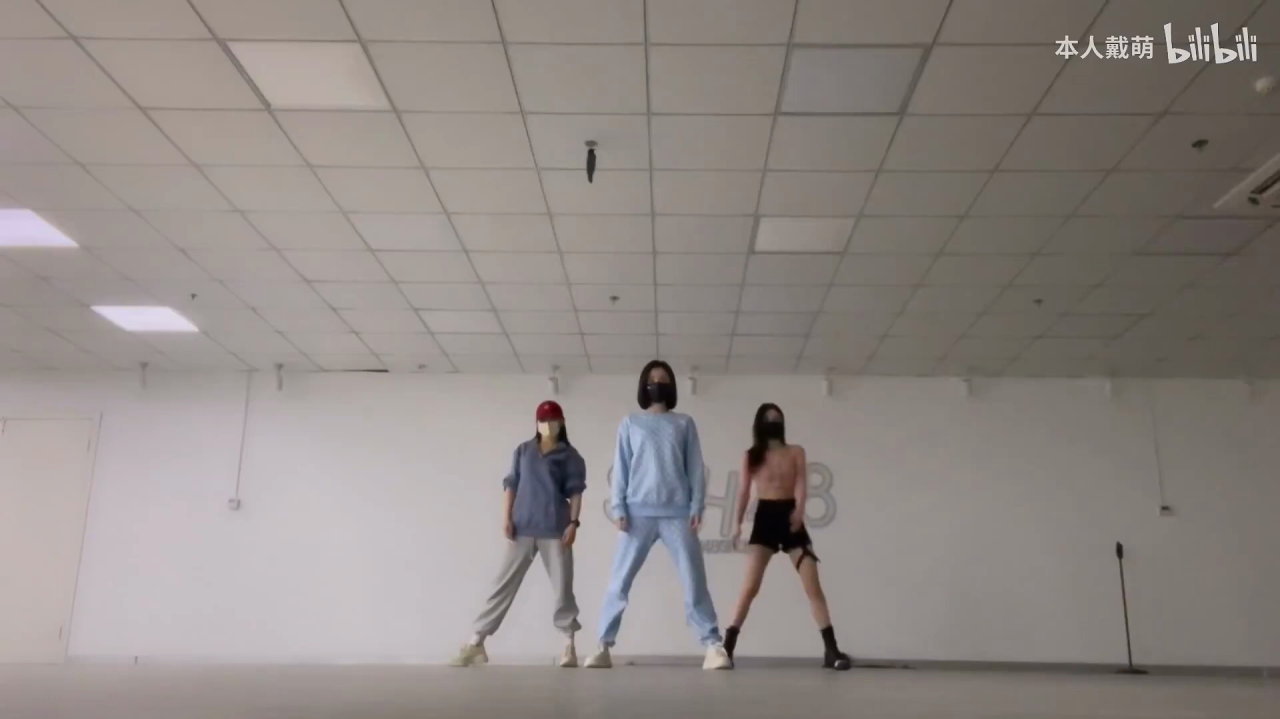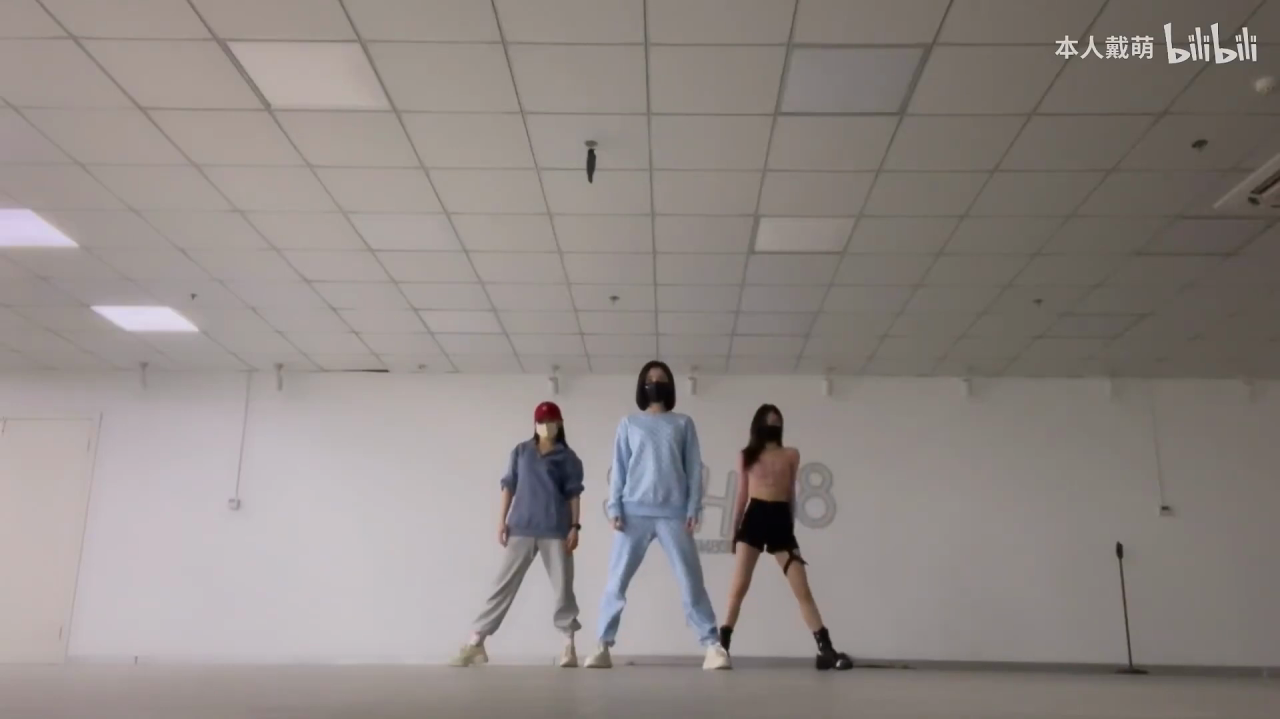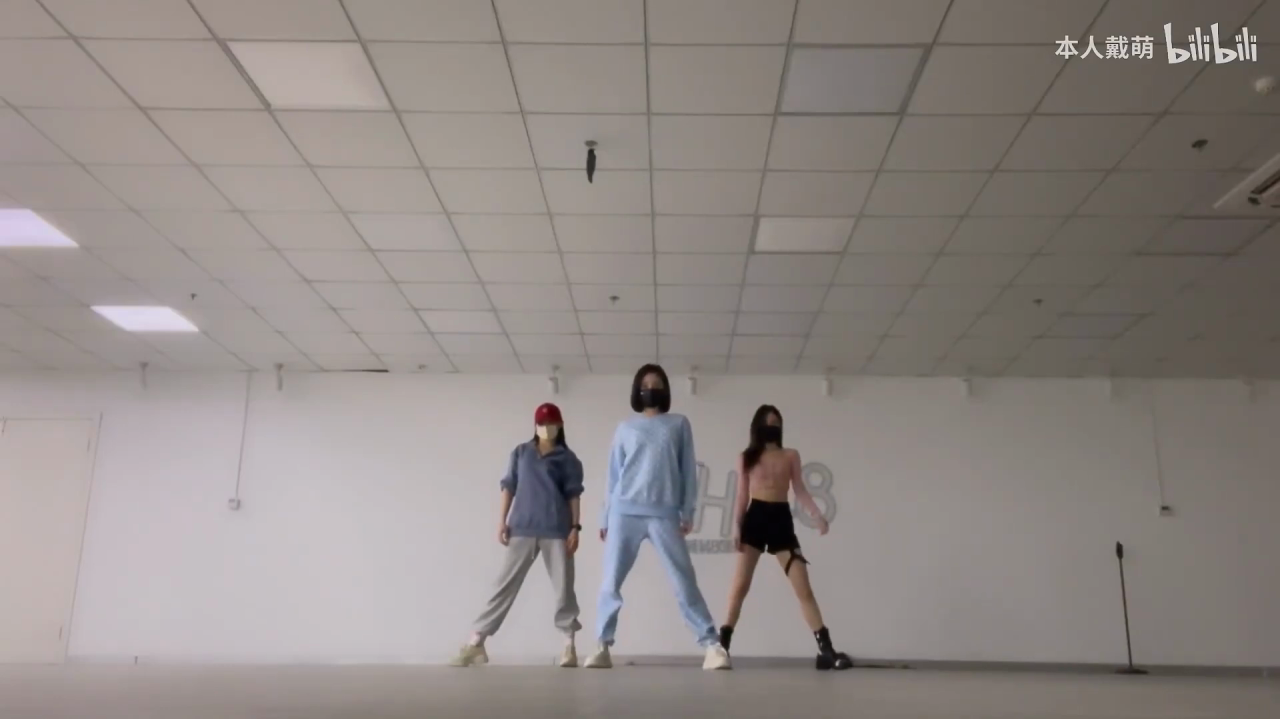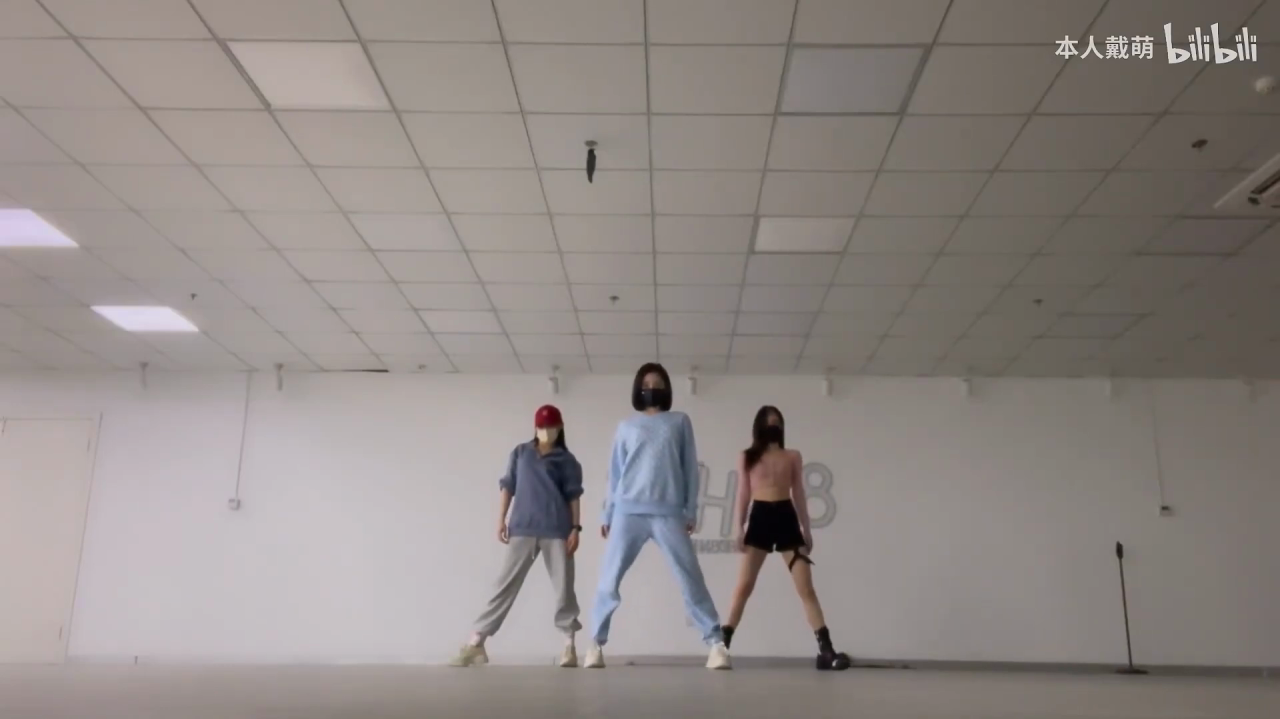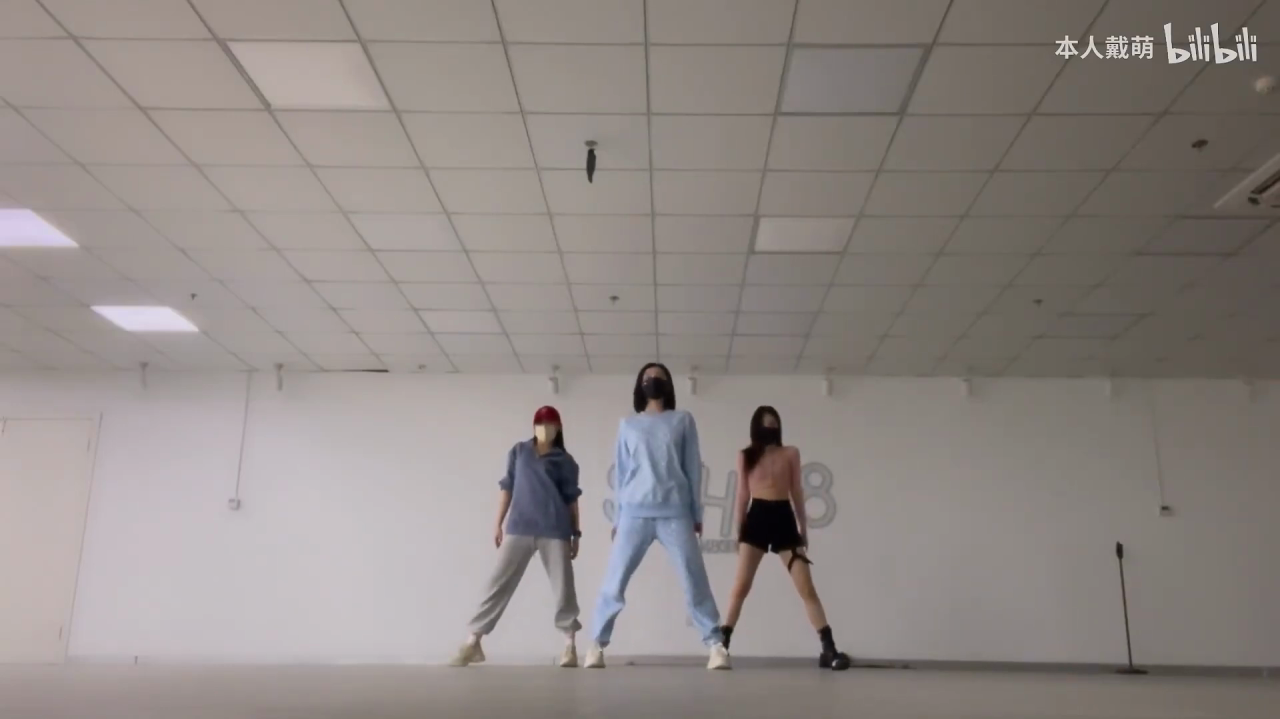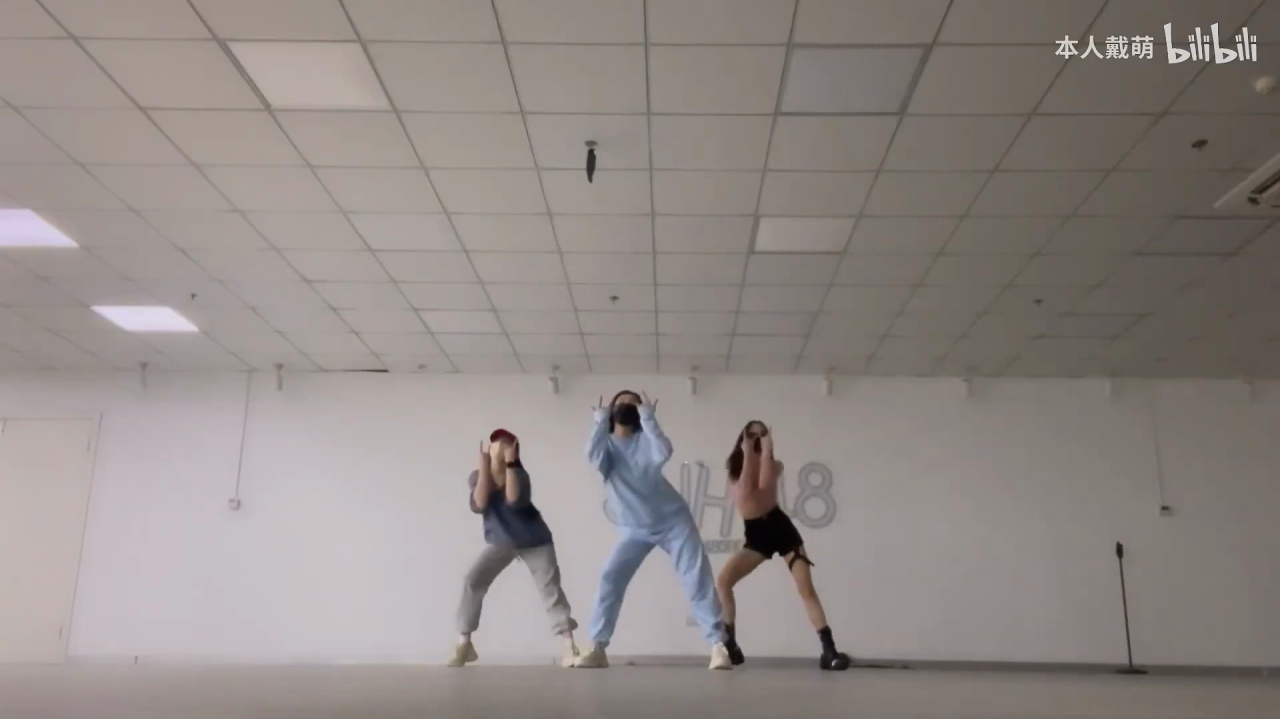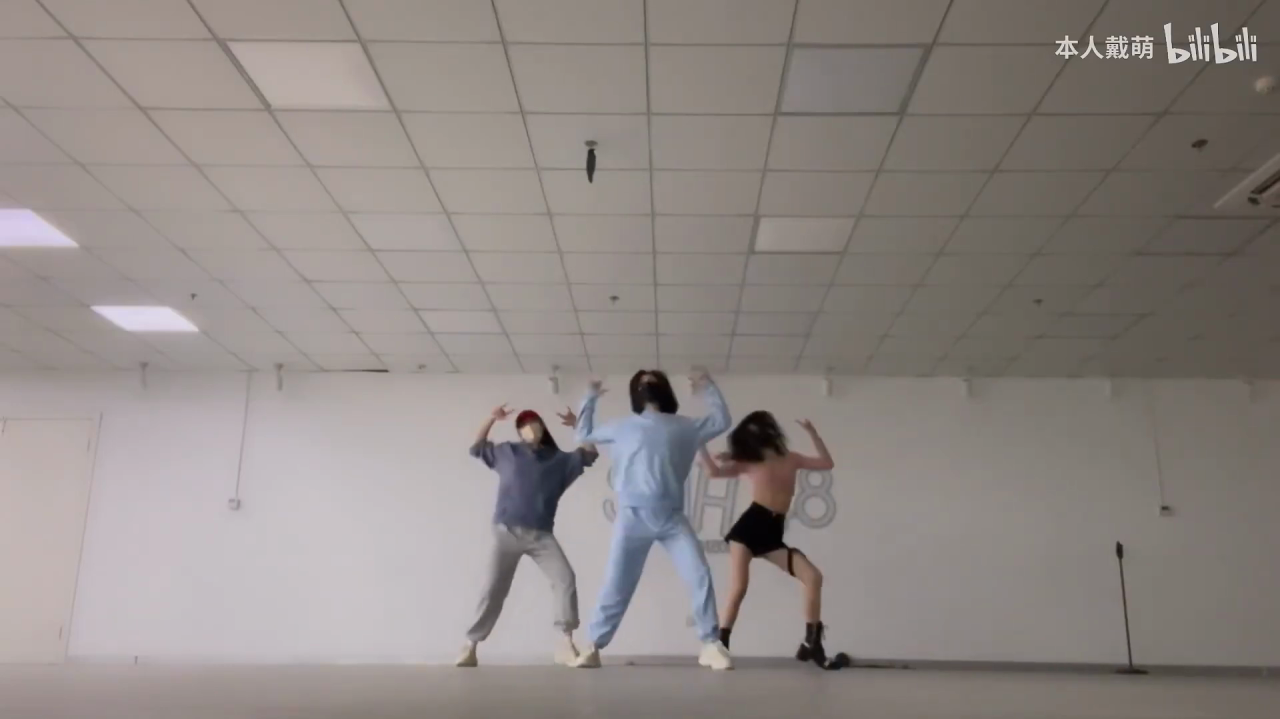
dt=0.7s
person 1, frame 1
left shoulder: (684, 423)
right shoulder: (630, 424)
left elbow: (695, 468)
right elbow: (621, 468)
left wrist: (696, 507)
right wrist: (618, 508)
left hip: (677, 513)
right hip: (638, 513)
left knee: (694, 580)
right knee: (619, 581)
left ankle: (713, 645)
right ankle: (603, 646)
person 1, frame 2
left shoulder: (683, 424)
right shoulder: (629, 424)
left elbow: (694, 469)
right elbow: (619, 468)
left wrist: (693, 509)
right wrist: (614, 507)
left hip: (673, 514)
right hip: (634, 512)
left knee: (691, 581)
right knee: (616, 581)
left ankle: (713, 645)
right ankle: (603, 646)
person 1, frame 3
left shoulder: (679, 424)
right shoulder: (625, 428)
left elbow: (688, 470)
right elbow: (614, 474)
left wrist: (687, 513)
right wrist: (605, 518)
left hip: (664, 514)
right hip: (625, 512)
left knee: (684, 581)
right knee: (610, 581)
left ankle: (712, 645)
right ankle: (603, 646)
person 1, frame 4
left shoulder: (680, 422)
right shoulder: (626, 426)
left elbow: (690, 468)
right elbow: (616, 473)
left wrist: (691, 511)
right wrist: (607, 515)
left hip: (669, 513)
right hip: (629, 512)
left knee: (691, 579)
right knee: (609, 579)
left ankle: (716, 644)
right ankle: (596, 645)
person 1, frame 5
left shoulder: (683, 421)
right shoulder: (628, 424)
left elbow: (693, 468)
right elbow: (621, 472)
left wrist: (697, 513)
right wrist: (618, 516)
left hip: (675, 513)
right hip: (635, 513)
left knee: (694, 578)
right knee: (614, 579)
left ankle: (716, 644)
right ankle: (598, 645)
person 1, frame 6
left shoulder: (646, 439)
right shoulder: (605, 445)
left elbow: (662, 455)
right elbow: (595, 459)
left wrist: (648, 415)
right wrist: (601, 420)
left hip: (674, 522)
right hip: (634, 529)
left knee: (699, 580)
right knee: (610, 578)
left ankle: (718, 646)
right ankle: (597, 647)
person 1, frame 7
left shoulder: (684, 426)
right shoulder: (623, 426)
left elbow: (723, 420)
right elbow: (584, 434)
left wrist: (708, 387)
right wrist: (591, 397)
left hip: (672, 517)
right hip: (633, 515)
left knee: (700, 573)
right knee: (617, 582)
left ankle: (711, 644)
right ankle: (594, 646)
person 2, frame 1
left shoulder: (796, 452)
right shoulder: (751, 457)
left elbow: (802, 485)
right elbow: (744, 491)
left wrist: (800, 511)
right wrist: (738, 523)
left hip: (792, 521)
right hip: (765, 517)
left knee: (813, 586)
right knee: (750, 587)
left ankle: (832, 650)
right ankle: (727, 647)
person 2, frame 2
left shoulder: (791, 455)
right shoulder: (746, 456)
left elbow: (791, 493)
right elbow: (741, 494)
left wrist: (791, 526)
right wrist: (735, 530)
left hip: (780, 521)
right hip: (754, 518)
left knee: (802, 589)
right knee: (739, 587)
left ankle: (826, 650)
right ankle: (721, 647)
person 2, frame 3
left shoulder: (790, 456)
right shoulder: (746, 458)
left elbow: (800, 490)
right elbow: (742, 495)
left wrist: (818, 516)
right wrist: (737, 527)
left hip: (782, 520)
right hip: (755, 519)
left knee: (804, 588)
right knee: (740, 587)
left ankle: (826, 650)
right ankle: (722, 647)
person 2, frame 4
left shoulder: (793, 456)
right shoulder: (747, 458)
left elbow: (798, 493)
right elbow: (743, 494)
left wrist: (806, 529)
right wrist: (740, 528)
left hip: (786, 519)
right hip: (760, 519)
left knee: (806, 588)
right knee: (743, 586)
left ankle: (827, 650)
right ankle: (722, 646)
person 2, frame 5
left shoulder: (791, 453)
right shoulder: (745, 456)
left elbow: (796, 491)
right elbow: (742, 494)
left wrist: (803, 527)
right wrist: (739, 529)
left hip: (783, 519)
right hip: (756, 519)
left knee: (806, 587)
right knee: (741, 585)
left ankle: (829, 649)
right ankle: (721, 646)
person 2, frame 6
left shoulder: (774, 464)
right shoulder: (736, 468)
left elbow: (765, 484)
right elbow: (745, 491)
left wrist: (767, 450)
right wrist: (747, 455)
left hip: (781, 528)
right hip: (755, 533)
left knee: (806, 589)
right knee: (723, 580)
left ankle: (829, 651)
right ankle: (729, 645)
person 2, frame 7
left shoulder: (791, 459)
right shoulder: (749, 463)
left elbow: (827, 463)
right elbow: (714, 471)
left wrist: (811, 432)
right wrist: (699, 445)
left hip: (773, 533)
right hip: (749, 527)
left knee: (814, 576)
right knee: (738, 588)
left ankle: (812, 644)
right ankle: (720, 647)
person 3, frame 1
left shoulder: (570, 455)
right shoulder: (523, 450)
left elbow: (575, 491)
right elbow: (511, 484)
left wrist: (573, 522)
right wrist: (506, 517)
left hip: (555, 529)
right hip: (523, 527)
left knee: (562, 586)
right knee: (505, 583)
left ankle: (569, 646)
right ankle: (476, 643)
person 3, frame 2
left shoulder: (567, 456)
right shoulder: (521, 451)
left elbow: (573, 493)
right elbow: (509, 486)
left wrist: (575, 526)
right wrist: (502, 520)
left hip: (555, 529)
right hip: (522, 527)
left knee: (563, 586)
right knee: (505, 583)
left ankle: (569, 646)
right ankle: (475, 643)
person 3, frame 3
left shoulder: (567, 458)
right shoulder: (521, 452)
left elbow: (573, 494)
right elbow: (509, 487)
left wrist: (575, 527)
right wrist: (502, 521)
left hip: (556, 529)
right hip: (523, 528)
left knee: (564, 586)
right knee: (506, 584)
left ankle: (569, 646)
right ankle: (476, 643)
person 3, frame 4
left shoulder: (567, 460)
right shoulder: (520, 452)
left elbow: (573, 496)
right elbow: (508, 486)
left wrist: (575, 528)
right wrist: (502, 519)
left hip: (557, 530)
right hip: (522, 528)
left knee: (564, 586)
right knee: (507, 584)
left ankle: (569, 646)
right ankle: (475, 643)
person 3, frame 5
left shoulder: (565, 461)
right shoulder: (518, 452)
left elbow: (572, 499)
right elbow: (507, 487)
left wrist: (576, 533)
right wrist: (498, 524)
left hip: (555, 530)
right hip: (519, 528)
left knee: (564, 585)
right knee: (500, 582)
left ankle: (569, 646)
right ankle: (472, 642)
person 3, frame 6
left shoulder: (519, 476)
right shoulder: (478, 477)
left elbow: (514, 500)
right elbow: (479, 506)
left wrist: (509, 464)
right wrist: (485, 467)
left hip: (535, 542)
right hip: (499, 541)
left knee: (551, 588)
right knee: (473, 580)
left ankle: (570, 648)
right ankle: (464, 644)
person 3, frame 7
left shoulder: (559, 459)
right shoulder: (507, 452)
left elbow: (590, 454)
right elbow: (476, 448)
left wrist: (576, 425)
right wrist: (492, 419)
left hip: (541, 534)
right hip: (507, 530)
left knee: (565, 578)
right knee: (493, 589)
left ankle: (566, 645)
right ankle: (470, 647)
